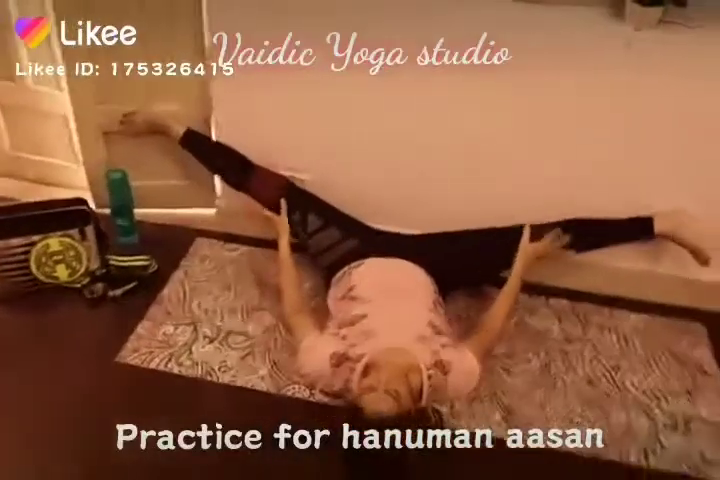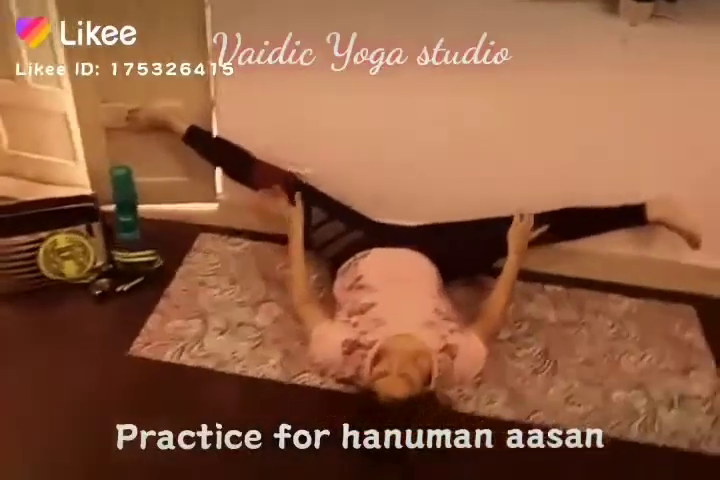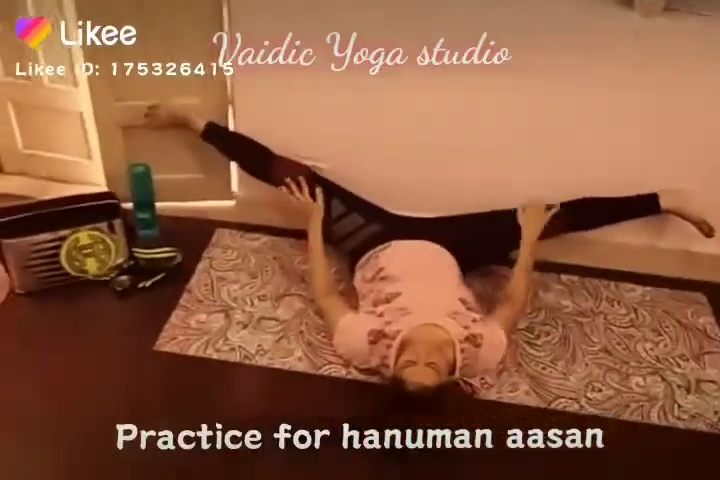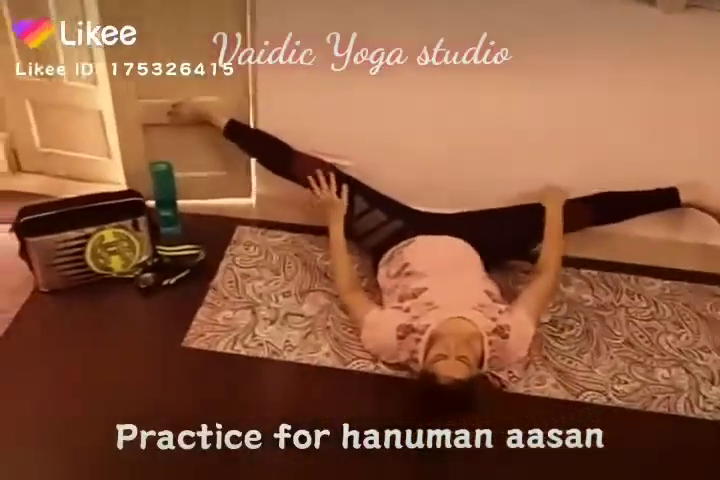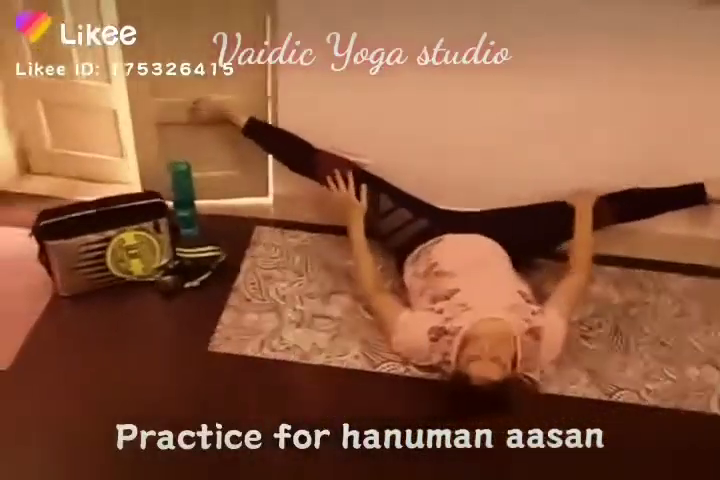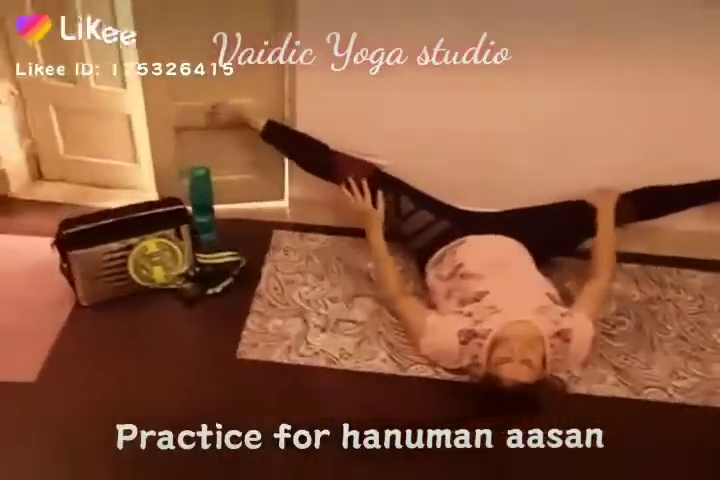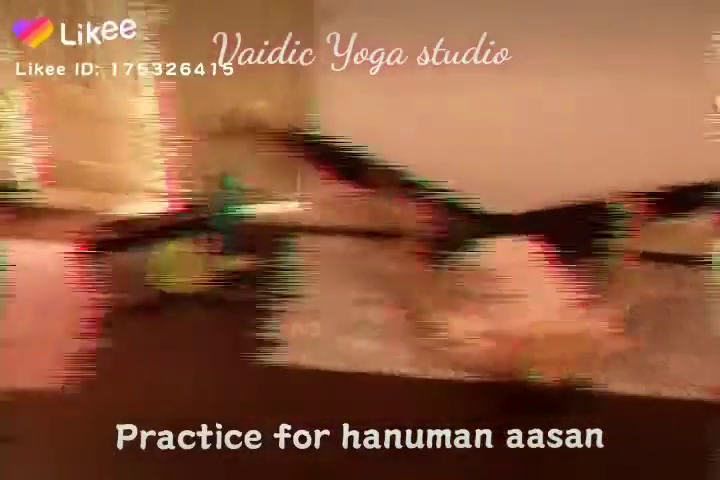
dt=0.2s
person 1, frame 1
left shoulder: (326, 366)
right shoulder: (451, 378)
left elbow: (295, 312)
right elbow: (488, 333)
left wrist: (283, 241)
right wrist: (523, 267)
left hip: (358, 262)
right hip: (420, 269)
left knee: (273, 190)
right knee: (534, 238)
person 1, frame 2
left shoulder: (337, 354)
right shoulder: (458, 362)
left elbow: (303, 301)
right elbow: (490, 319)
left wrist: (295, 232)
right wrist: (516, 253)
left hip: (362, 253)
right hip: (423, 258)
left knee: (277, 184)
right knee: (531, 227)
person 1, frame 3
left shoulder: (362, 344)
right shoulder: (482, 352)
left elbow: (325, 295)
right elbow: (516, 299)
left wrist: (314, 226)
right wrist: (531, 234)
left hip: (381, 246)
right hip: (440, 248)
left knee: (293, 176)
right knee: (545, 220)
person 1, frame 4
left shoulder: (393, 341)
right shoulder: (510, 343)
left elbow: (348, 290)
right elbow: (547, 277)
left wrist: (334, 220)
right wrist: (555, 216)
left hip: (405, 244)
right hip: (464, 245)
left knee: (316, 174)
person 1, frame 5
left shoulder: (423, 343)
right shoulder: (544, 343)
left elbow: (373, 292)
right elbow: (578, 277)
left wrist: (354, 220)
right wrist: (585, 214)
left hip: (429, 245)
right hip: (491, 243)
left knee: (340, 174)
person 1, frame 6
left shoulder: (454, 348)
right shoulder: (573, 344)
left elbow: (397, 297)
right elbow: (600, 281)
left wrist: (373, 229)
right wrist: (607, 217)
left hip: (452, 247)
right hip: (513, 243)
left knee: (362, 179)
person 1, frame 7
left shoulder: (478, 349)
right shoulder: (596, 343)
left elbow: (423, 299)
right elbow: (624, 300)
left wrist: (413, 243)
right wrist: (630, 235)
left hip: (474, 249)
right hip: (532, 246)
left knee: (394, 187)
